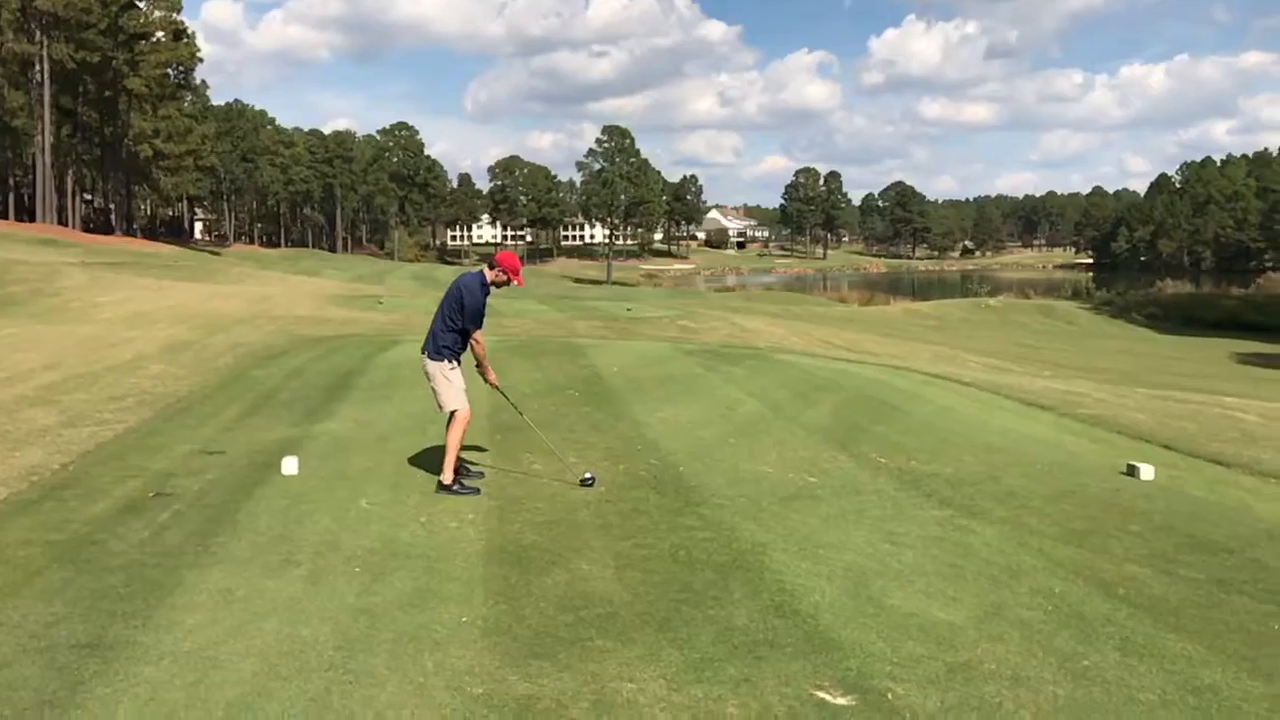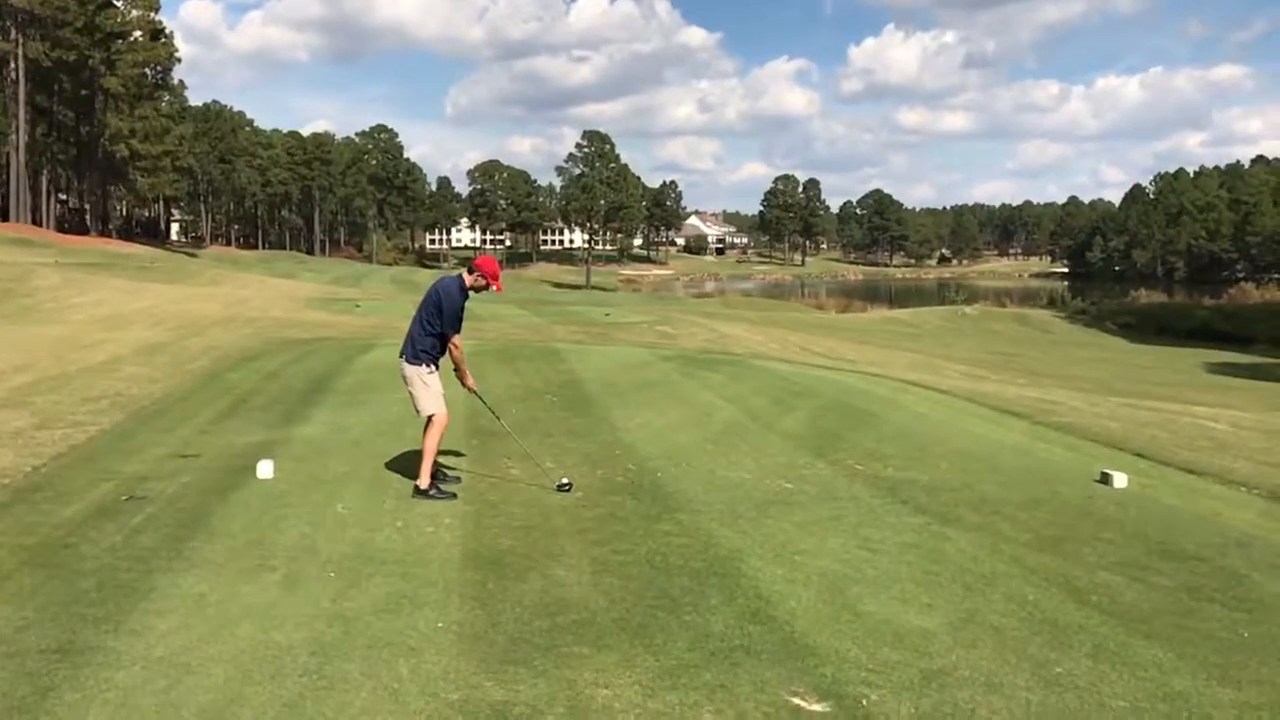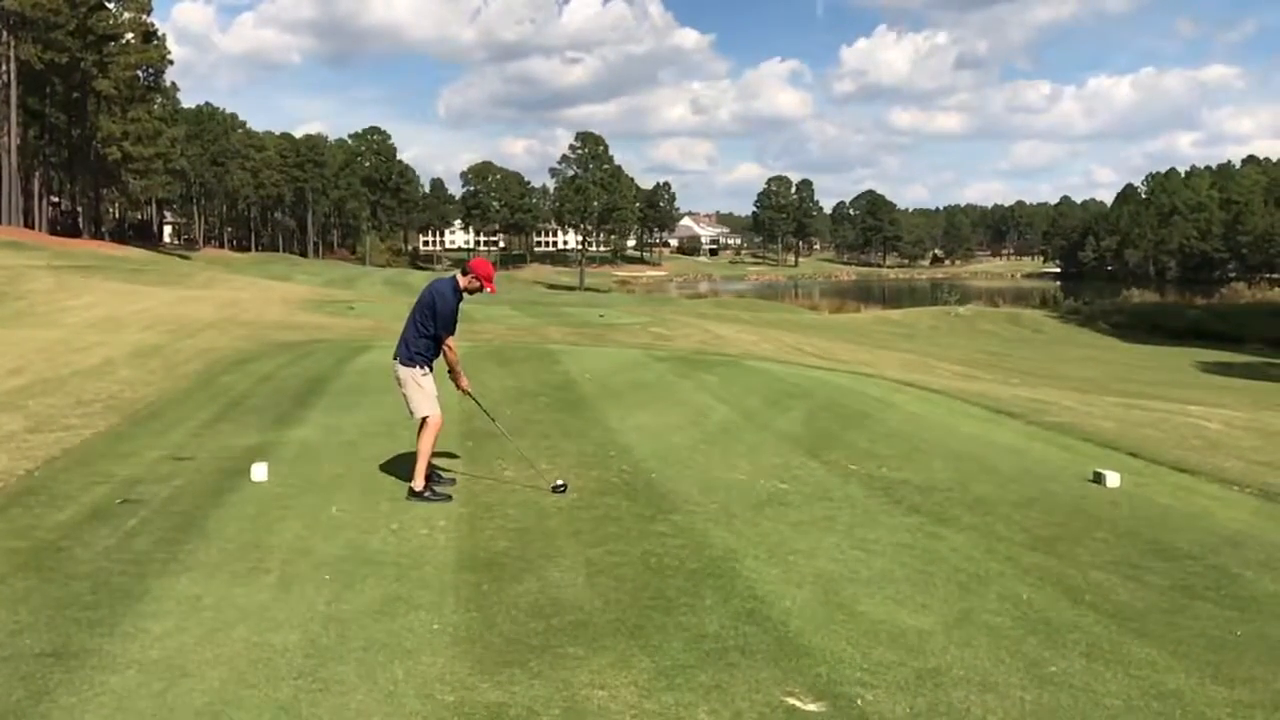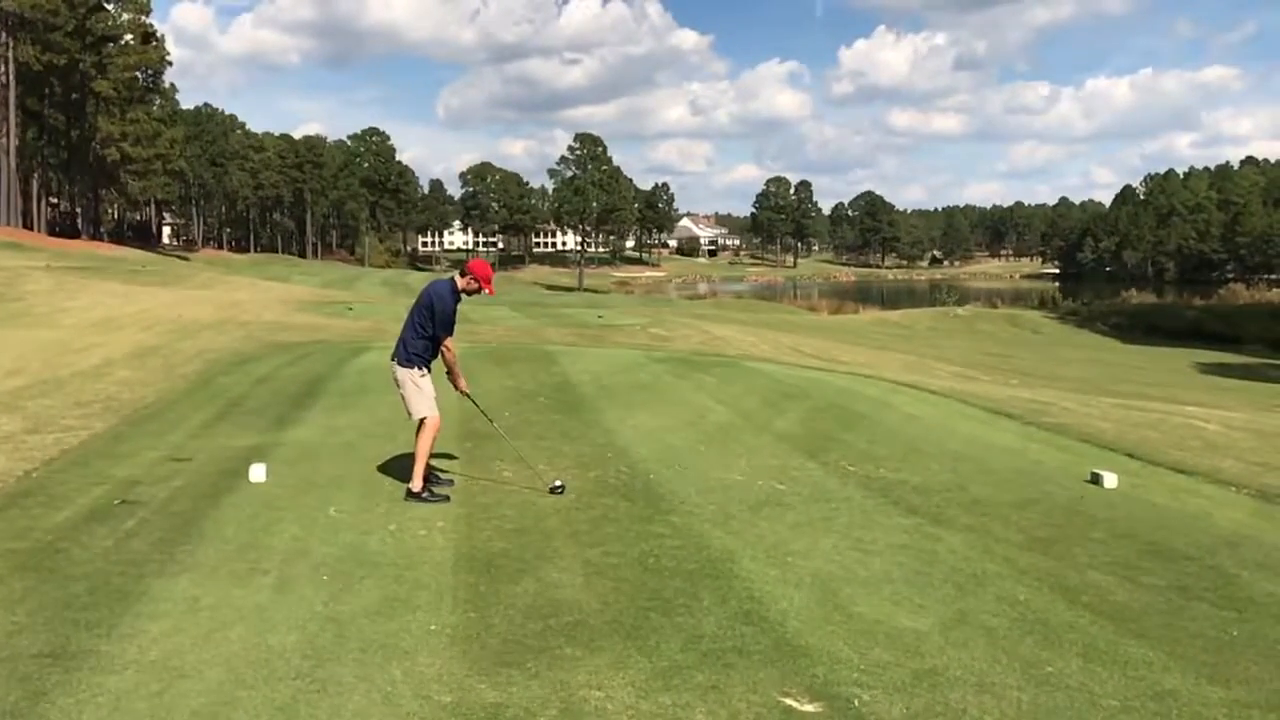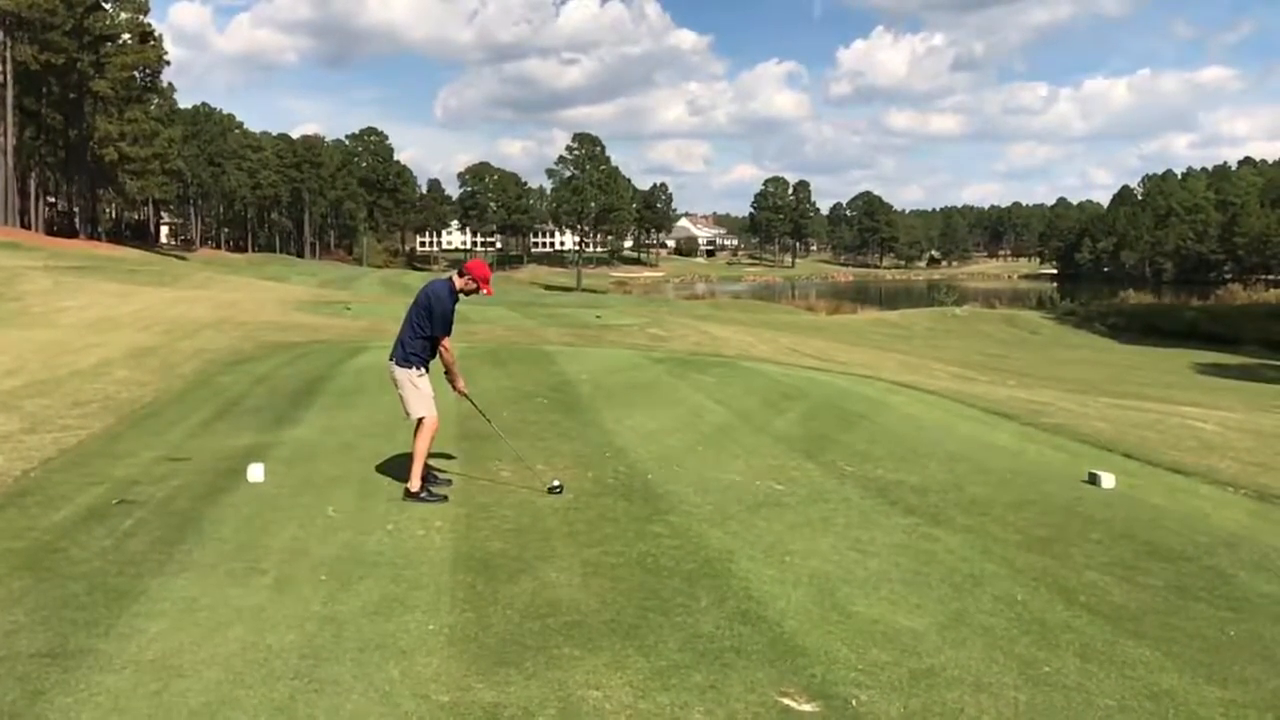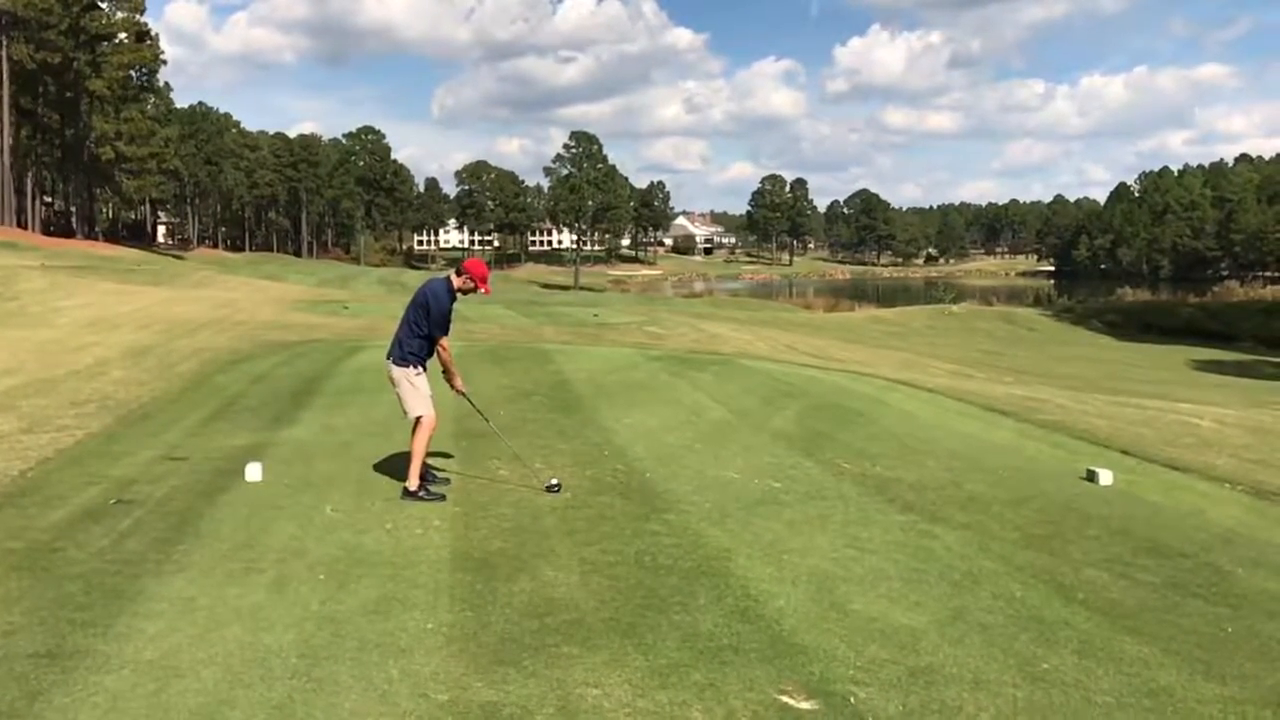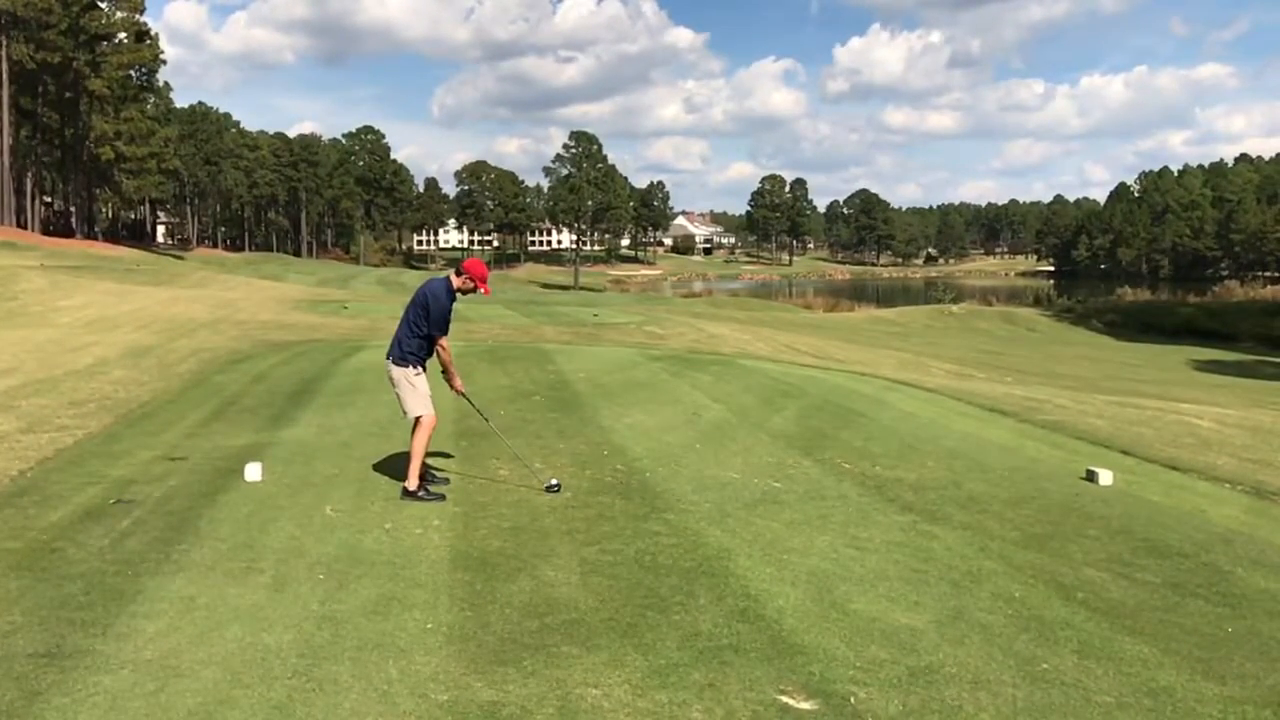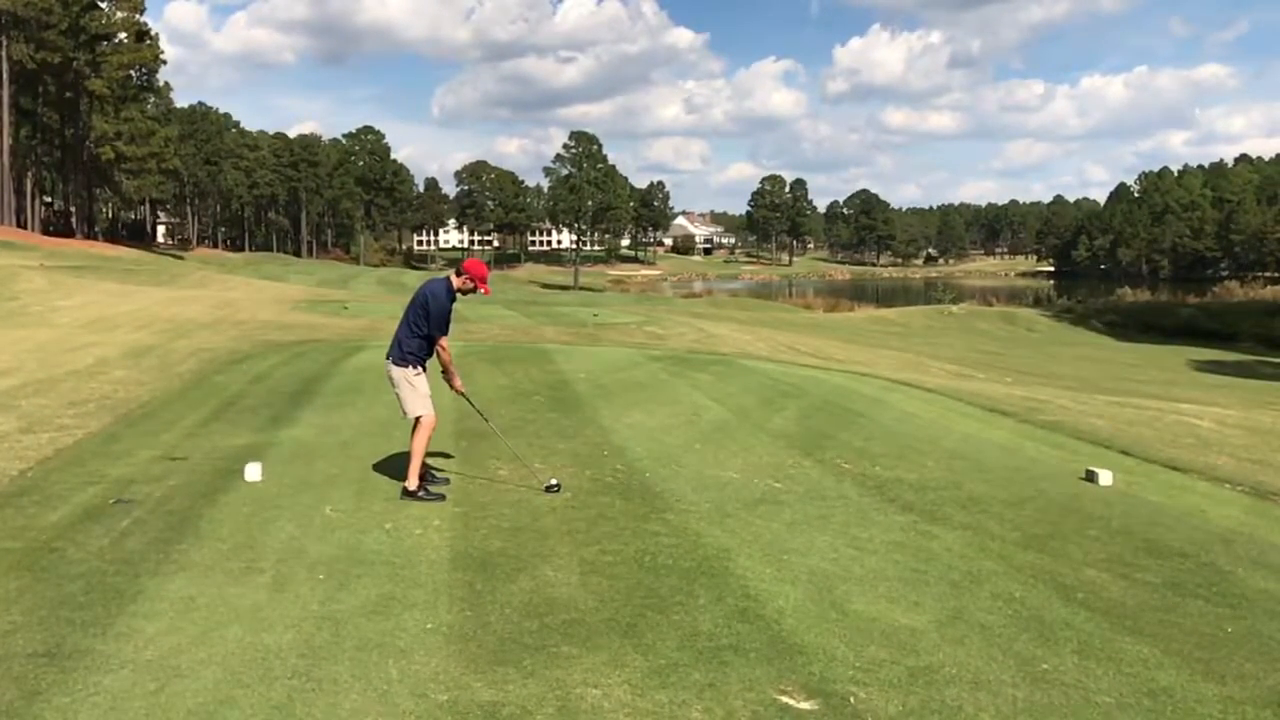
dt=0.5s
person 1, frame 1
left shoulder: (472, 280)
right shoulder: (474, 290)
right elbow: (475, 339)
left wrist: (482, 365)
right wrist: (486, 370)
left hip: (444, 354)
right hip: (441, 357)
left knee: (457, 412)
right knee: (462, 414)
left ankle: (453, 465)
right ankle: (447, 479)
person 1, frame 2
left shoulder: (451, 284)
right shoulder: (453, 293)
right elbow: (453, 343)
left wrist: (460, 370)
right wrist: (464, 374)
left hip: (422, 359)
right hip: (419, 362)
left knee: (434, 416)
right knee: (439, 418)
left ankle: (430, 469)
right ankle: (423, 484)
person 1, frame 3
left shoulder: (445, 286)
right shoulder: (447, 296)
right elbow: (447, 344)
left wrist: (454, 372)
right wrist: (459, 376)
left hip: (416, 360)
right hip: (413, 363)
left knee: (429, 418)
right knee: (433, 420)
left ankle: (425, 471)
right ankle: (418, 486)
person 1, frame 4
left shoulder: (443, 287)
right shoulder: (445, 297)
right elbow: (445, 345)
left wrist: (452, 372)
right wrist: (457, 377)
left hip: (413, 361)
right hip: (411, 364)
left knee: (426, 419)
right knee: (432, 421)
left ankle: (423, 472)
right ankle: (416, 486)
person 1, frame 5
left shoulder: (441, 288)
right shoulder: (443, 297)
right elbow: (443, 345)
left wrist: (451, 373)
right wrist: (456, 378)
left hip: (411, 361)
right hip: (409, 364)
left knee: (424, 419)
right knee: (429, 421)
left ankle: (421, 472)
right ankle: (414, 487)
person 1, frame 6
left shoulder: (438, 287)
right shoulder: (440, 296)
right elbow: (441, 345)
left wrist: (448, 372)
right wrist: (454, 377)
left hip: (409, 360)
right hip: (406, 363)
left knee: (422, 418)
right knee: (427, 420)
left ankle: (420, 471)
right ankle: (412, 485)
person 1, frame 7
left shoulder: (438, 287)
right shoulder: (440, 296)
right elbow: (440, 345)
left wrist: (448, 372)
right wrist: (453, 377)
left hip: (408, 360)
right hip: (406, 363)
left knee: (422, 418)
right knee: (427, 420)
left ankle: (419, 471)
right ankle: (411, 485)
person 1, frame 8
left shoulder: (438, 287)
right shoulder: (440, 296)
right elbow: (440, 345)
left wrist: (448, 372)
right wrist: (453, 377)
left hip: (408, 360)
right hip: (406, 363)
left knee: (422, 418)
right knee: (427, 420)
left ankle: (419, 471)
right ankle: (412, 485)
